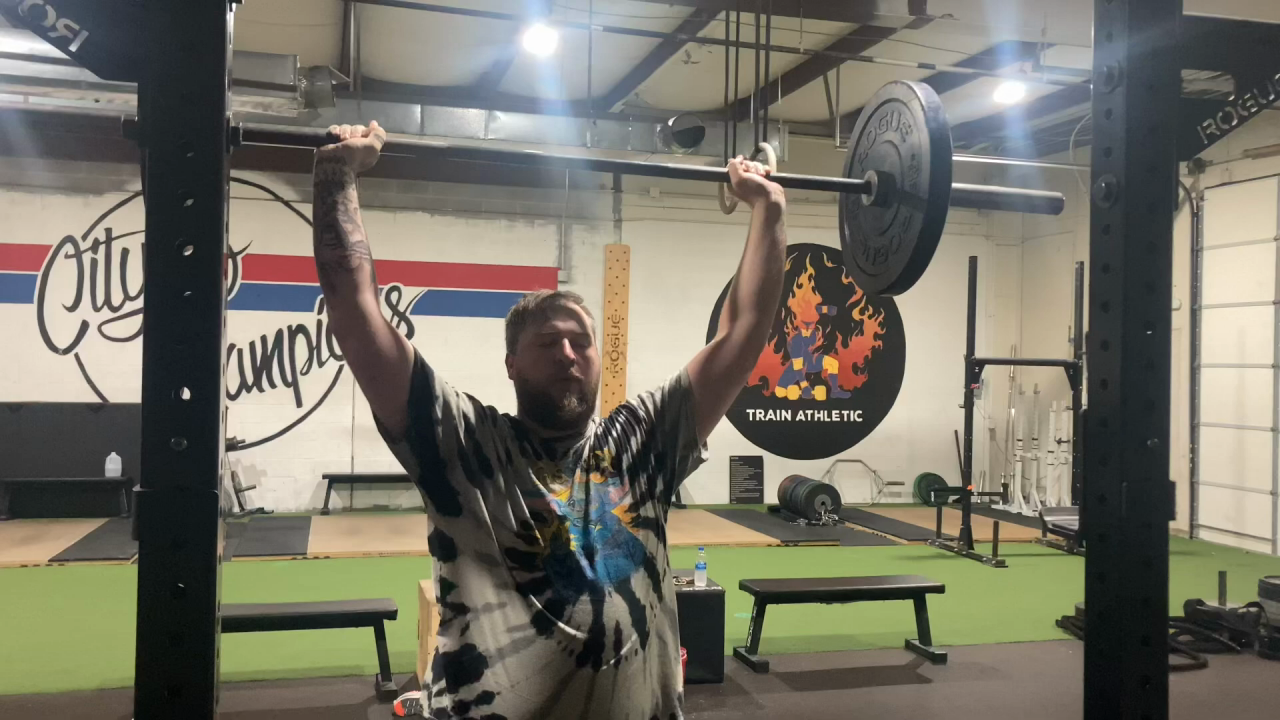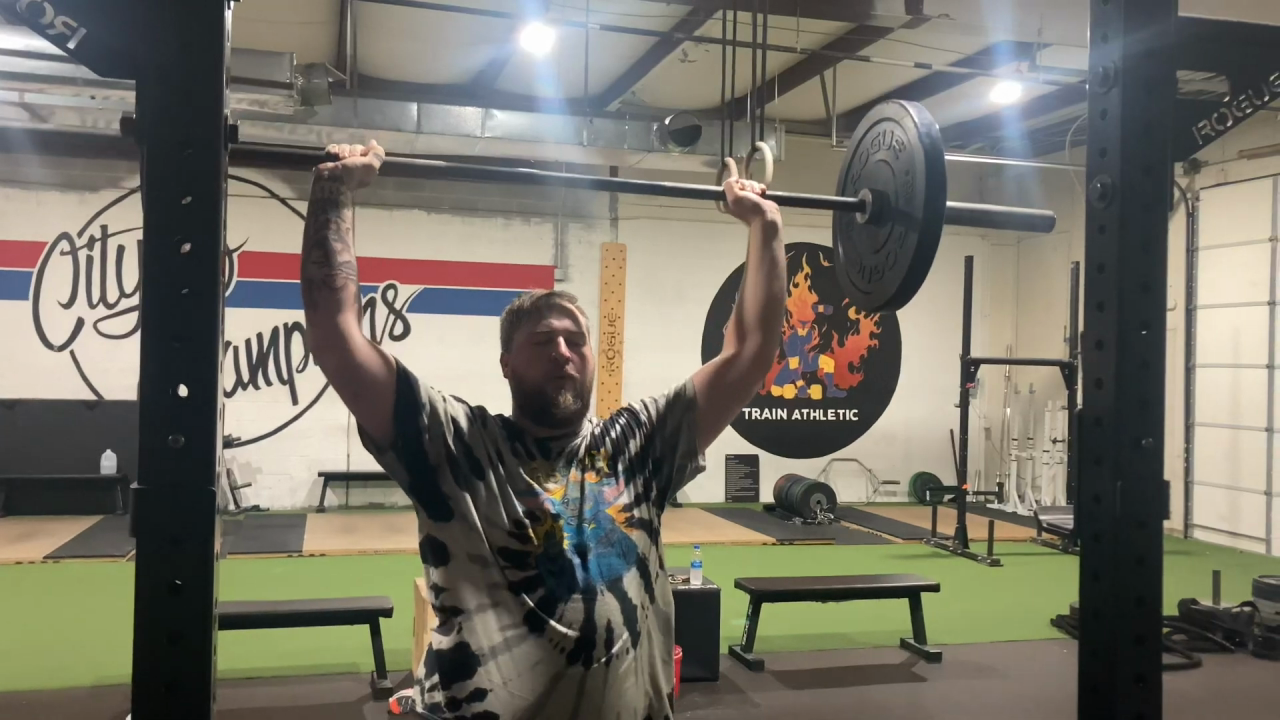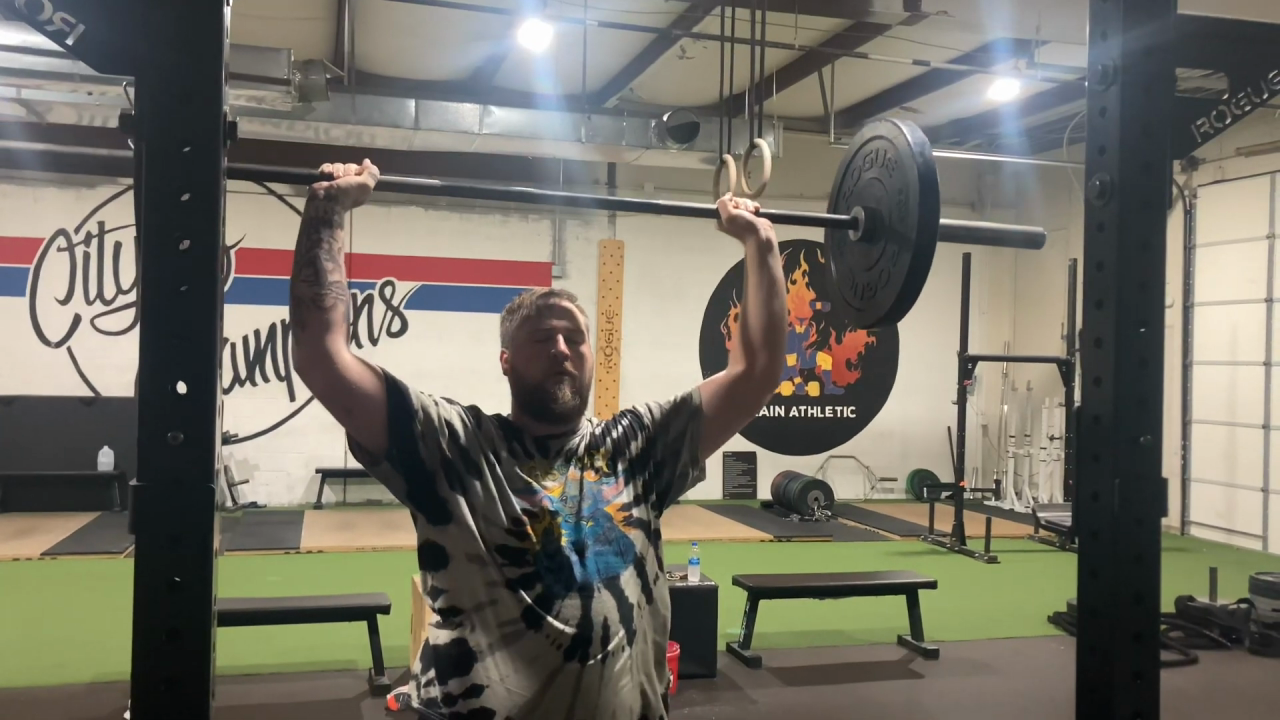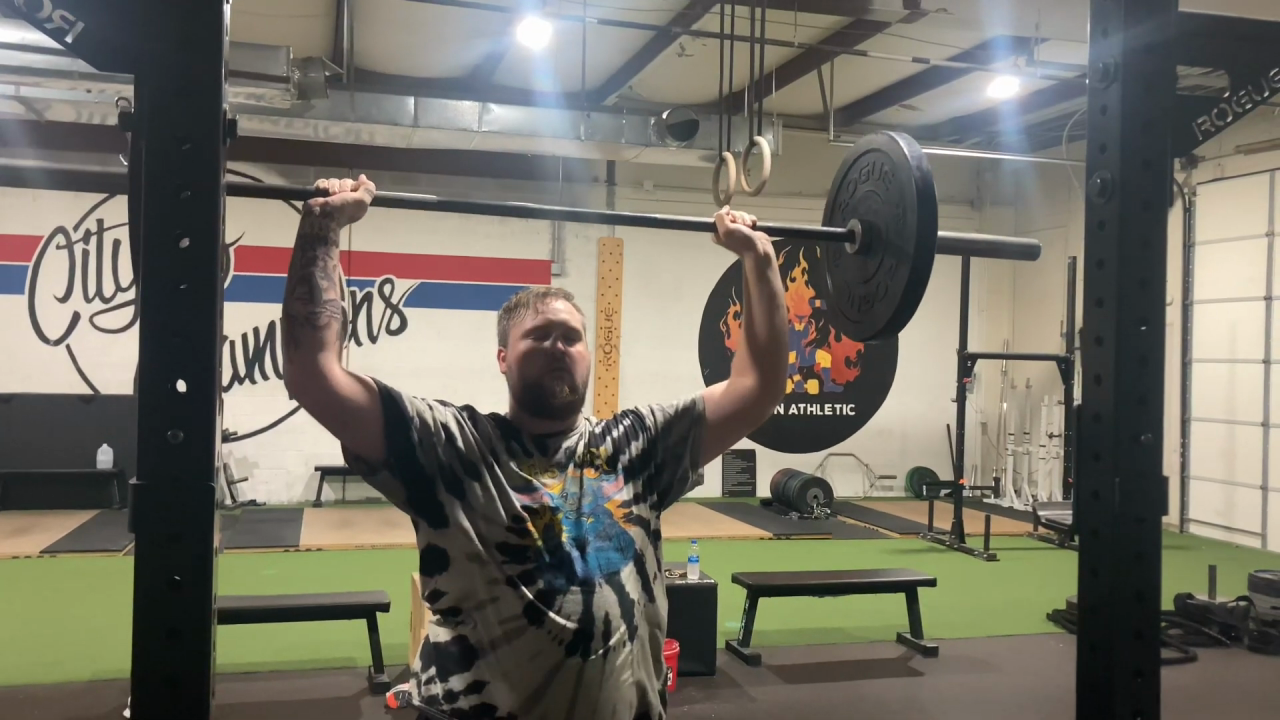
dt=0.4s
person 1, frame 1
left shoulder: (641, 445)
right shoulder: (464, 448)
left elbow: (743, 333)
right elbow: (355, 314)
left wrist: (766, 208)
right wrist: (338, 174)
person 1, frame 2
left shoulder: (637, 445)
right shoulder: (456, 448)
left elbow: (749, 355)
right elbow: (334, 337)
left wrist: (764, 228)
right wrist: (335, 190)
person 1, frame 3
left shoulder: (636, 448)
right shoulder: (451, 448)
left elbow: (756, 373)
right elbow: (320, 358)
left wrist: (758, 245)
right wrist: (328, 210)
person 1, frame 4
left shoulder: (635, 445)
right shoulder: (451, 447)
left elbow: (758, 387)
right elbow: (313, 376)
left wrist: (756, 258)
right wrist: (322, 227)
